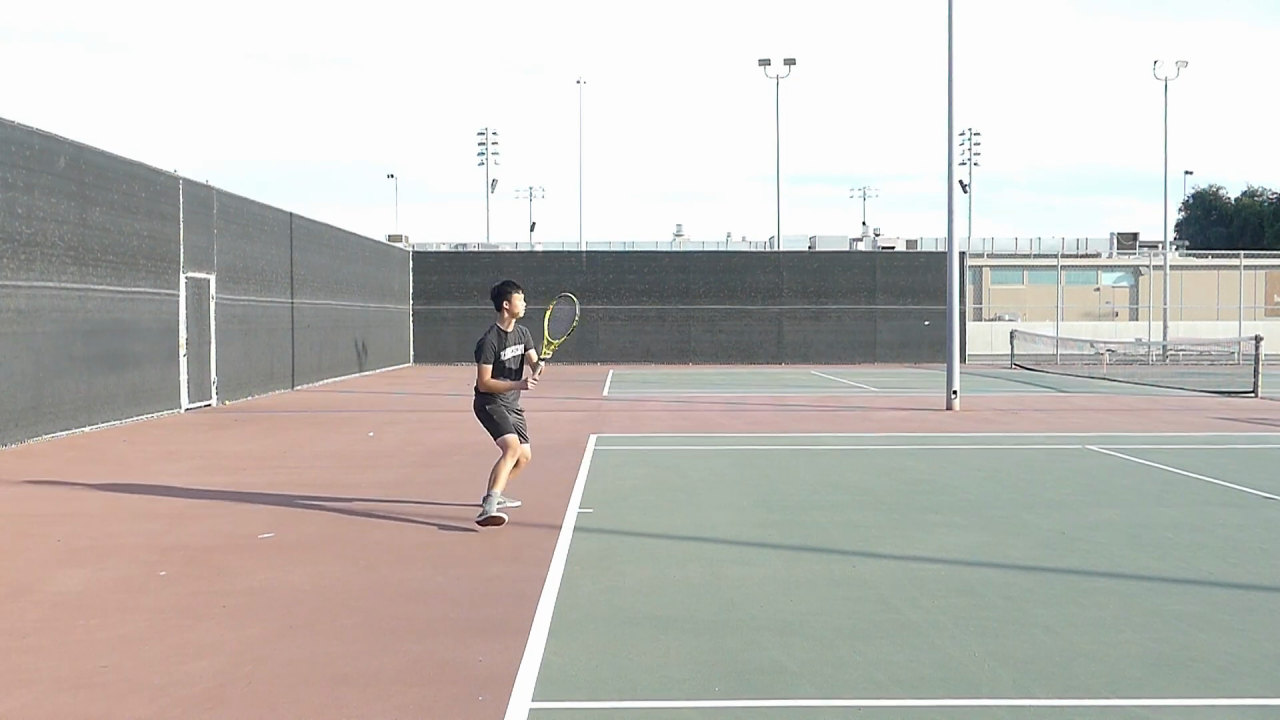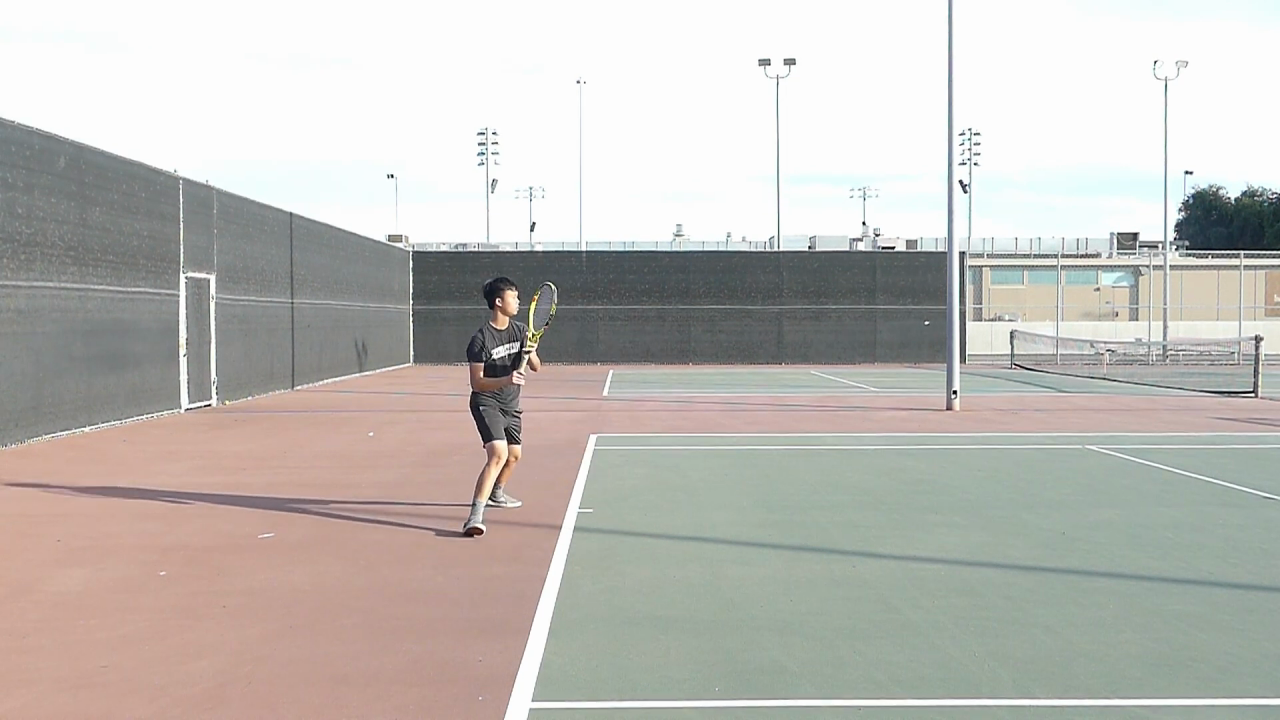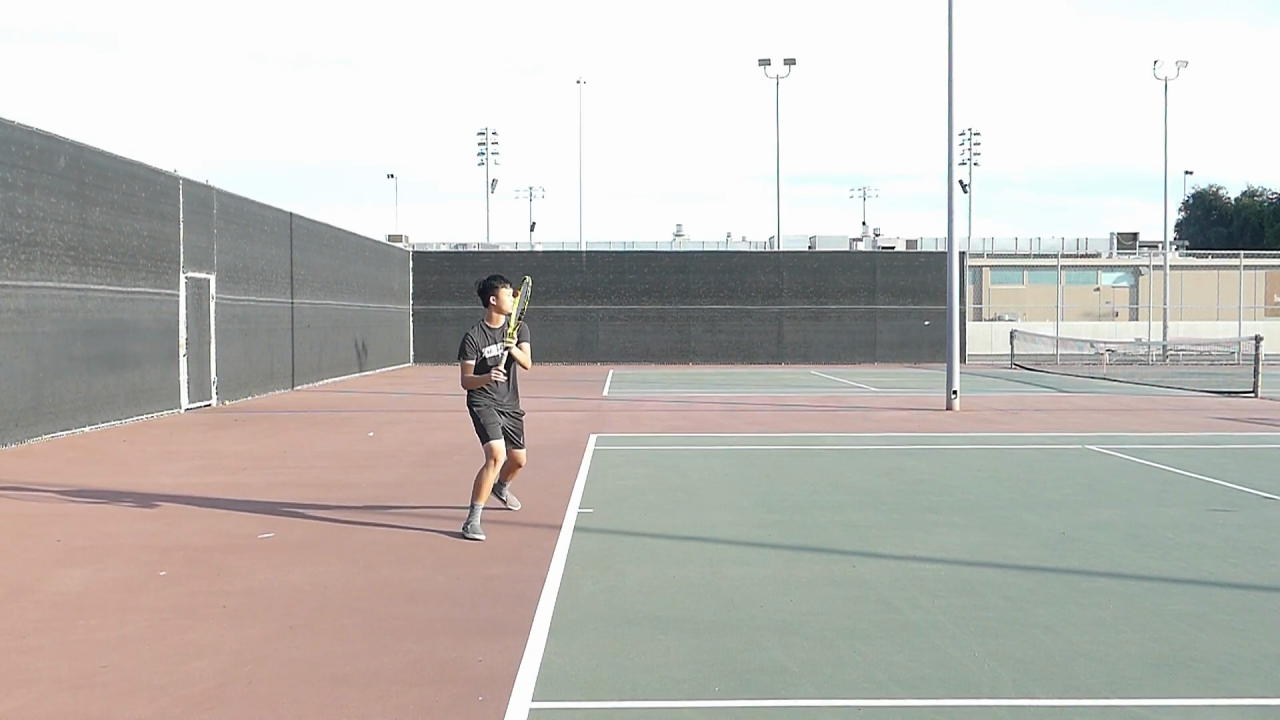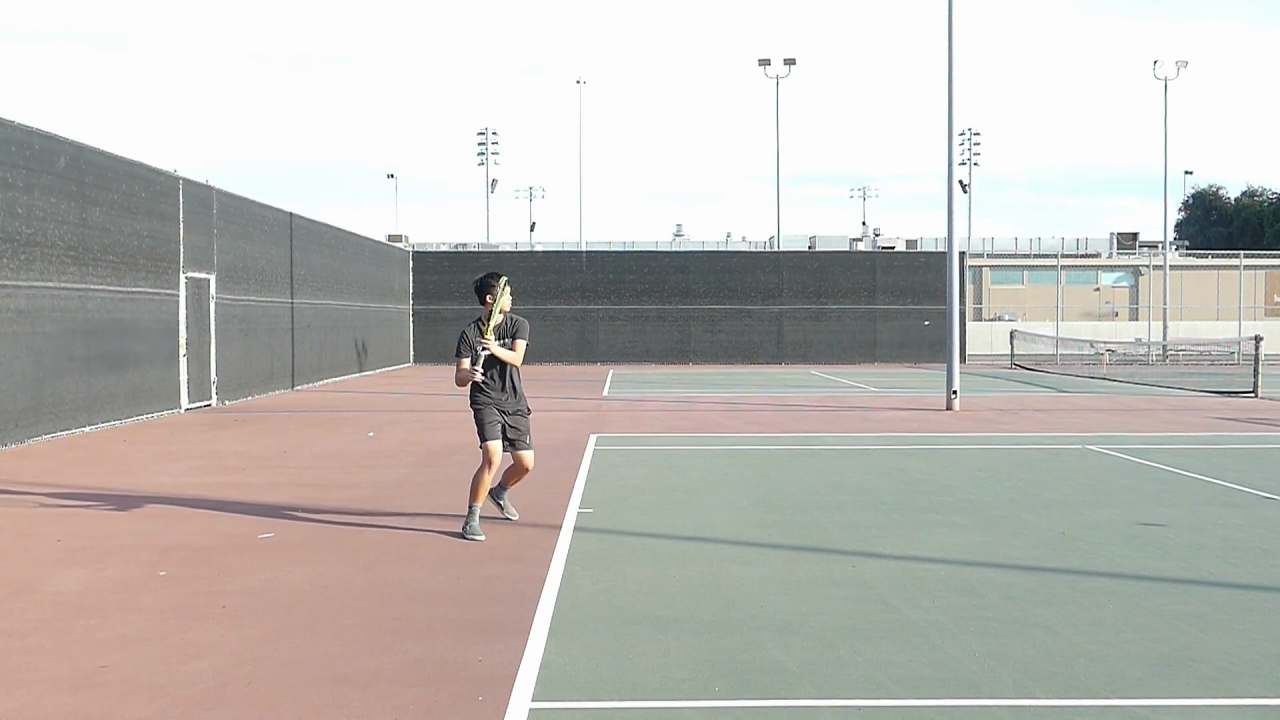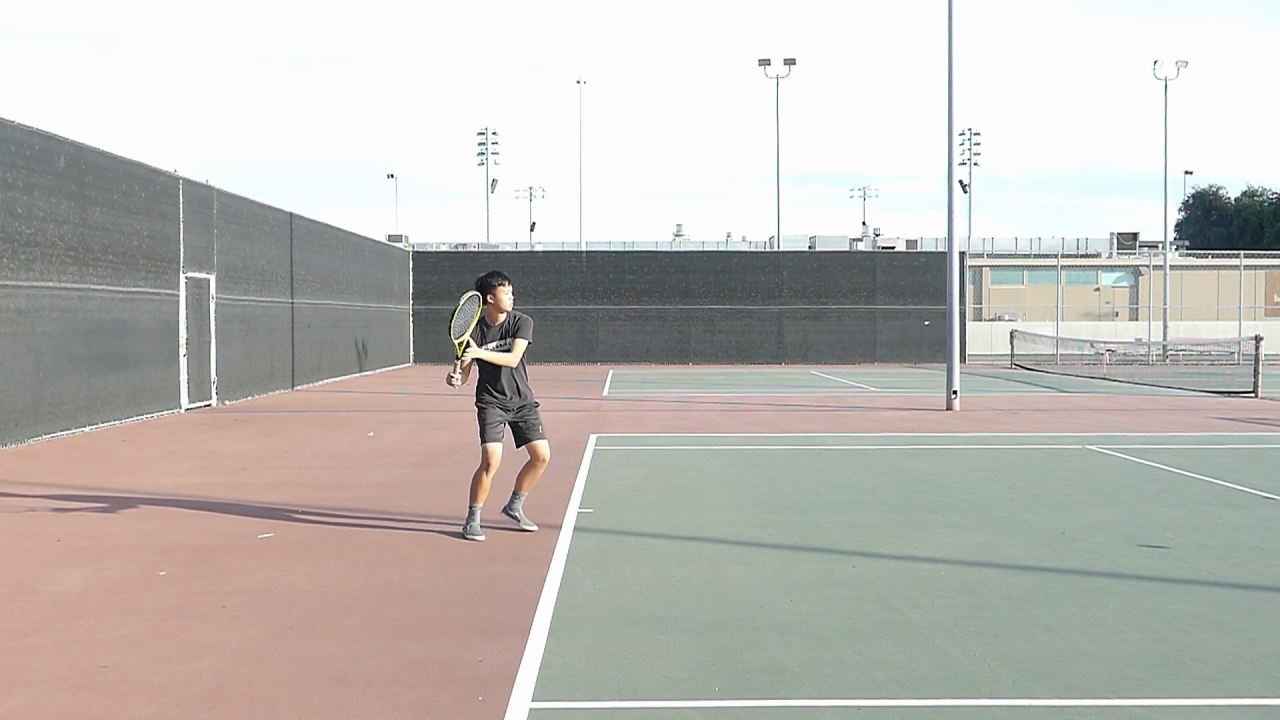
dt=0.5s
person 1, frame 1
left shoulder: (523, 333)
right shoulder: (489, 340)
left elbow: (533, 364)
right elbow: (484, 383)
left wrist: (540, 363)
right wrist: (518, 384)
left hip: (512, 402)
right hip: (491, 403)
left knee: (524, 455)
right knee: (512, 449)
left ankle: (495, 496)
right ankle: (488, 508)
person 1, frame 2
left shoulder: (521, 330)
right shoulder: (480, 339)
left elbow: (536, 366)
right elbow: (476, 383)
left wrist: (531, 355)
right wrist: (506, 380)
left hip: (511, 404)
right hip: (487, 403)
left knee: (514, 454)
right knee: (497, 455)
left ankle: (496, 493)
right ankle: (475, 517)
person 1, frame 3
left shoulder: (519, 329)
right shoulder: (473, 337)
left elbow: (527, 363)
right elbow: (465, 381)
left wrist: (513, 349)
right wrist: (487, 377)
left hip: (511, 405)
right hip: (483, 404)
left knee: (518, 460)
right knee: (496, 455)
left ankle: (501, 488)
right ankle: (473, 520)
person 1, frame 4
left shoulder: (518, 324)
right shoulder: (470, 333)
left elbow: (517, 359)
right elbow: (459, 378)
left wrist: (495, 348)
right wrist: (469, 375)
left hip: (516, 404)
right hip: (486, 403)
left knee: (525, 463)
right knee: (492, 458)
left ankle: (499, 493)
right ankle: (471, 519)
person 1, frame 5
left shoulder: (522, 322)
right shoulder: (473, 332)
left elbow: (513, 360)
right elbow: (464, 373)
left wrist: (480, 352)
right wrist: (455, 377)
left hip: (523, 401)
right hip: (491, 402)
left knee: (541, 455)
right knee: (490, 460)
left ankle: (514, 506)
right ankle: (473, 519)
